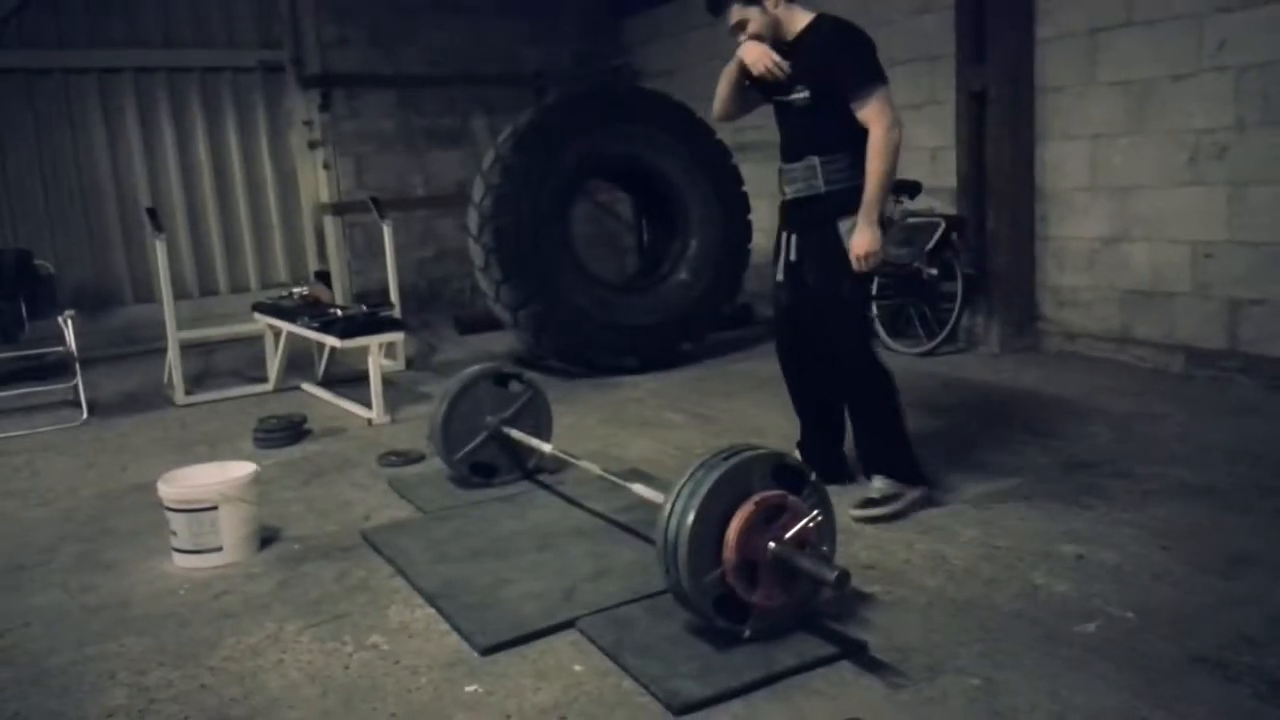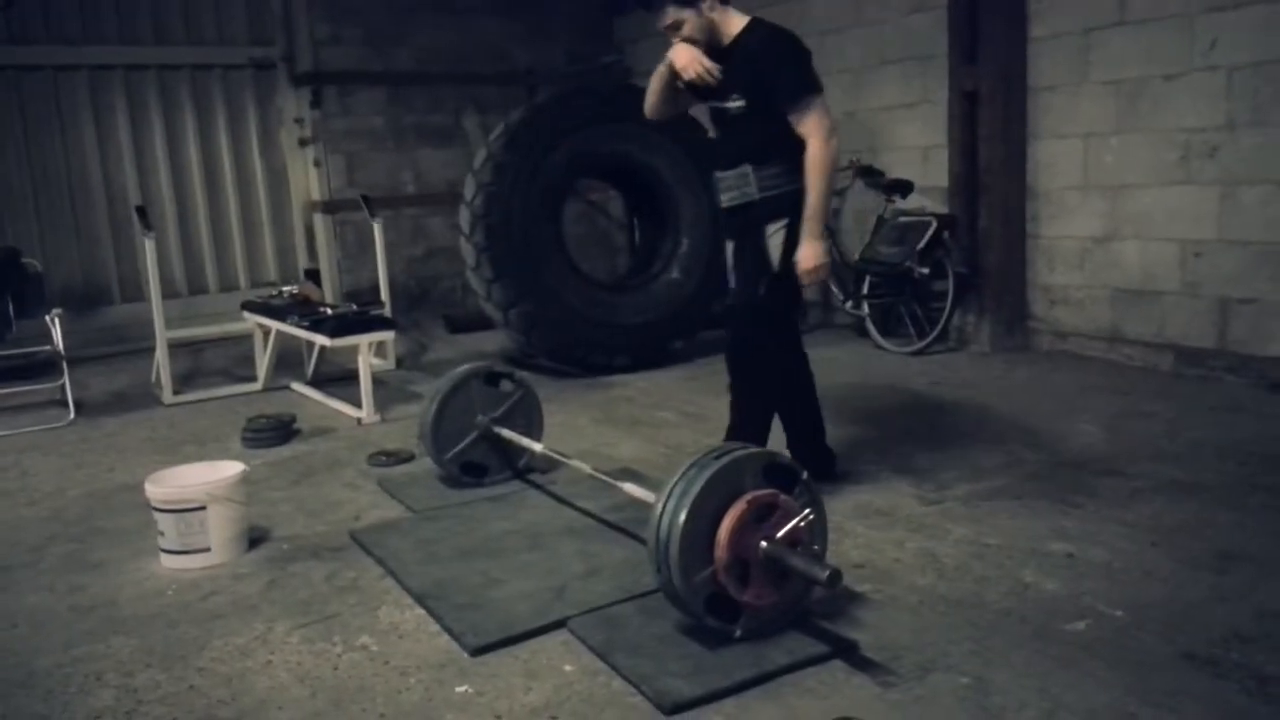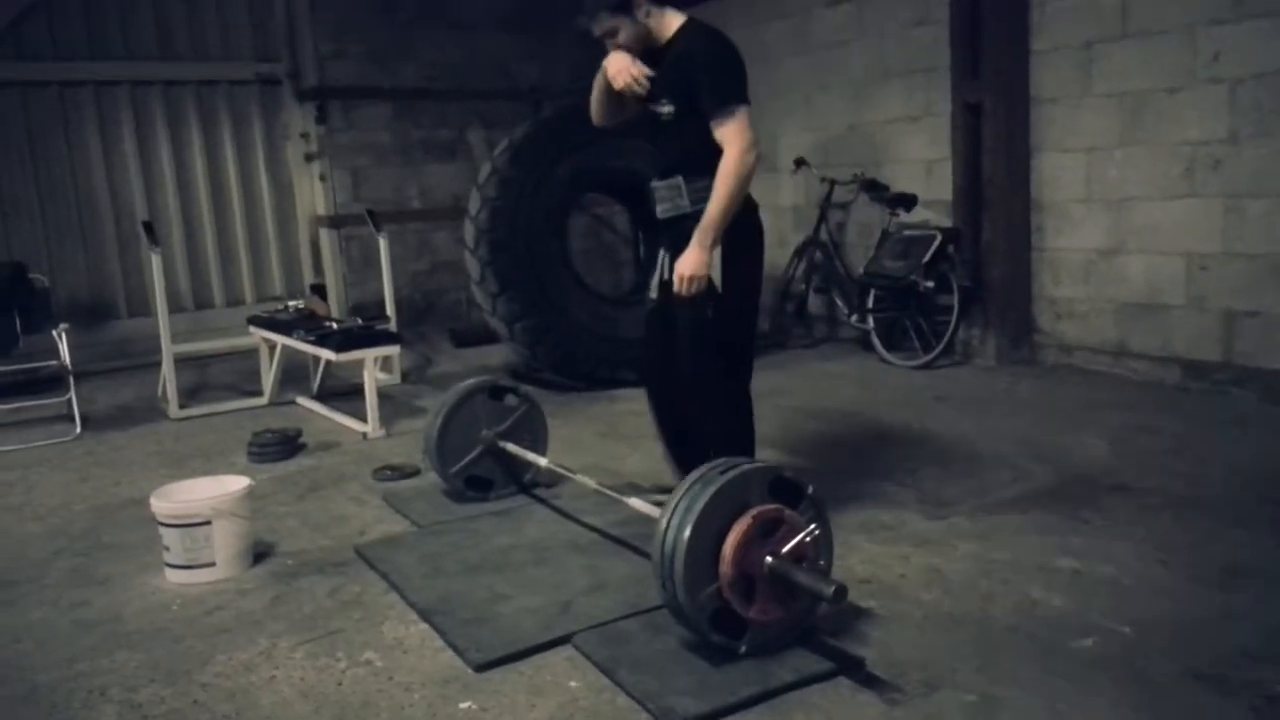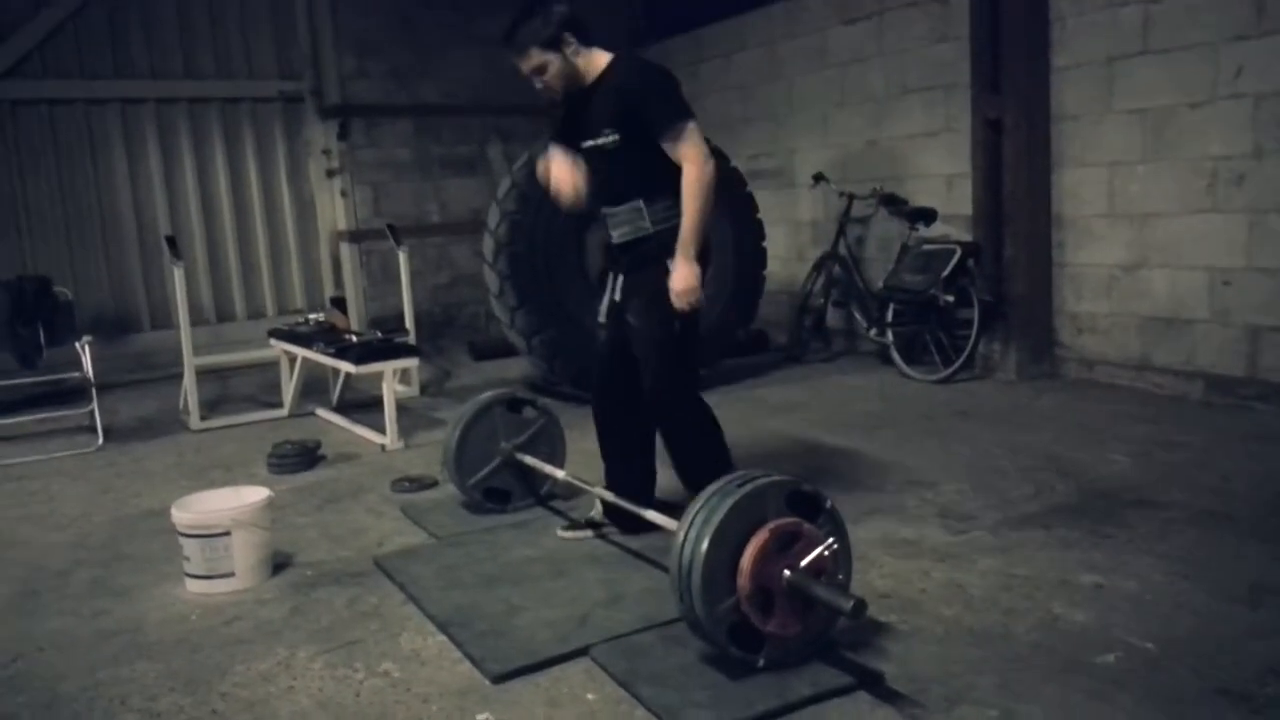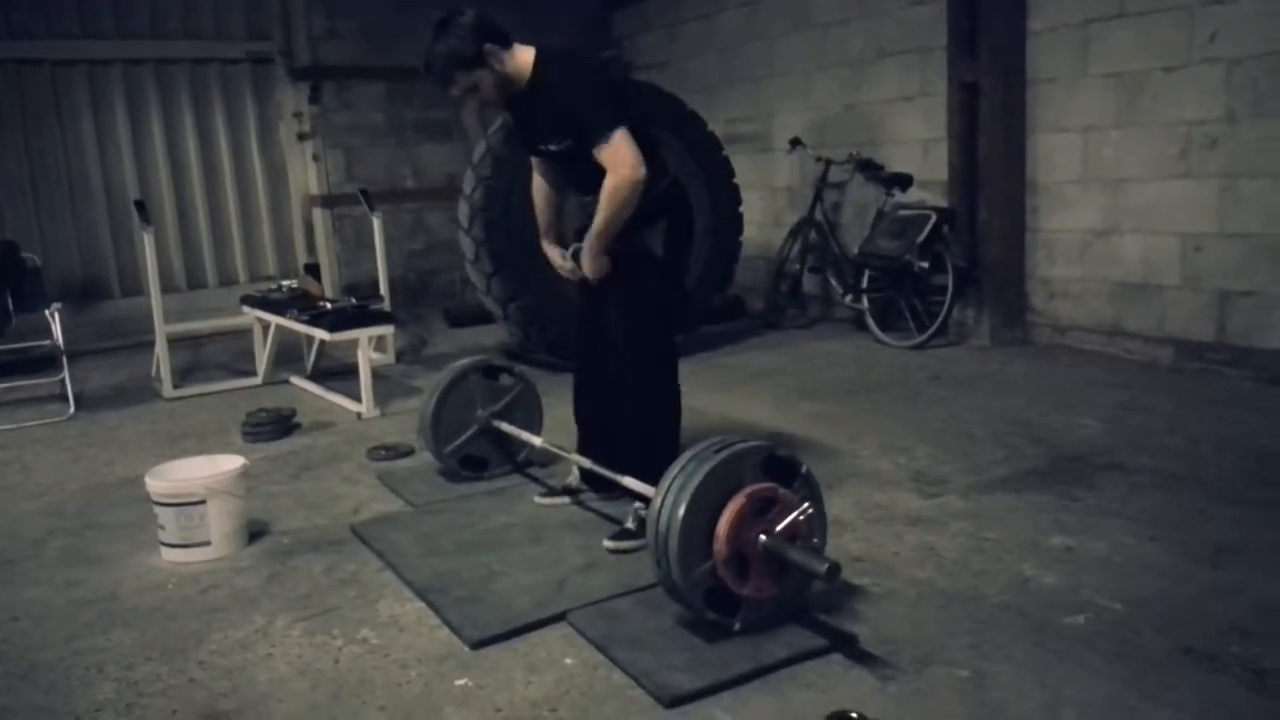
dt=0.5s
person 1, frame 1
right shoulder: (775, 59)
left elbow: (884, 128)
right elbow: (724, 111)
left wrist: (868, 222)
right wrist: (740, 59)
left hip: (840, 218)
right hip: (798, 218)
left knee: (842, 346)
right knee: (795, 343)
left ankle: (897, 473)
right ankle: (821, 456)
person 1, frame 2
left shoulder: (772, 48)
right shoulder: (710, 59)
left elbow: (821, 139)
right elbow: (656, 111)
left wrist: (812, 235)
right wrist: (671, 60)
left hip: (777, 220)
right hip: (744, 221)
left knee: (750, 347)
right knee: (776, 345)
right ankle: (813, 457)
person 1, frame 3
left shoulder: (703, 50)
right shoulder: (653, 58)
left elbow: (741, 151)
right elbow: (604, 117)
left wrist: (701, 246)
right wrist: (610, 66)
left hip: (715, 239)
right hip: (677, 235)
left knee: (713, 375)
right knee: (663, 366)
right ankle: (701, 476)
person 1, frame 4
left shoulder: (637, 80)
right shoulder: (576, 102)
left elbow: (698, 163)
right elbow: (554, 160)
left wrist: (686, 259)
right wrist: (556, 165)
left hip: (664, 259)
right hip: (623, 259)
left knee: (668, 391)
right knee: (614, 390)
right ankle: (625, 506)
person 1, frame 5
left shoulder: (569, 80)
right shoulder: (520, 97)
left elbow: (630, 174)
left wrist: (593, 246)
right wrist: (549, 242)
left hip: (651, 222)
right hip: (610, 225)
left knee: (640, 358)
right knee: (592, 353)
right ankle: (600, 470)
